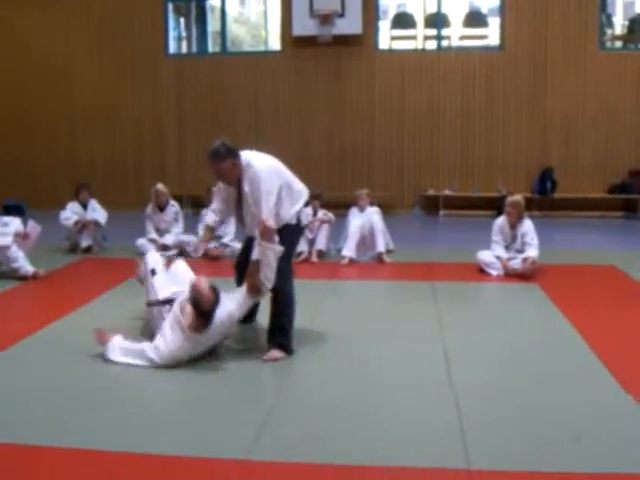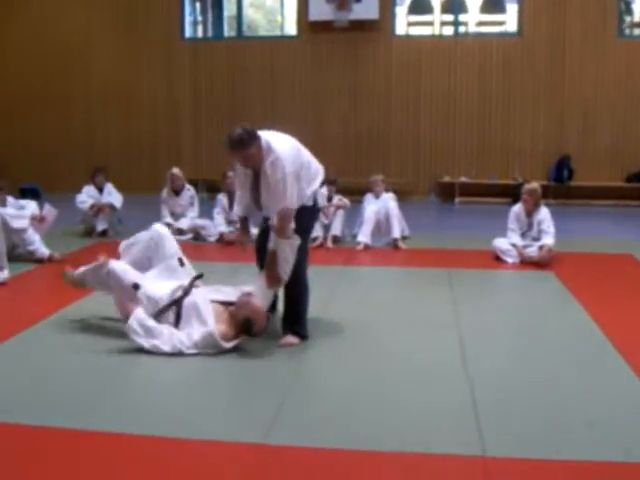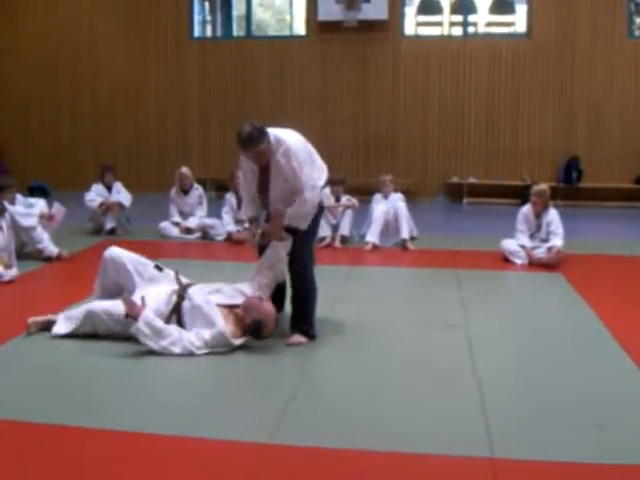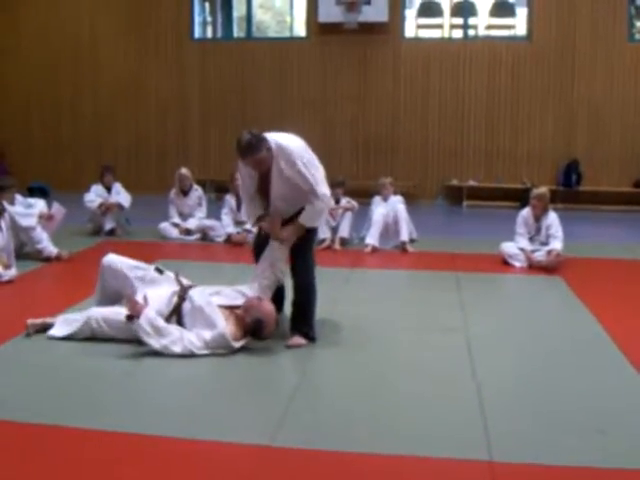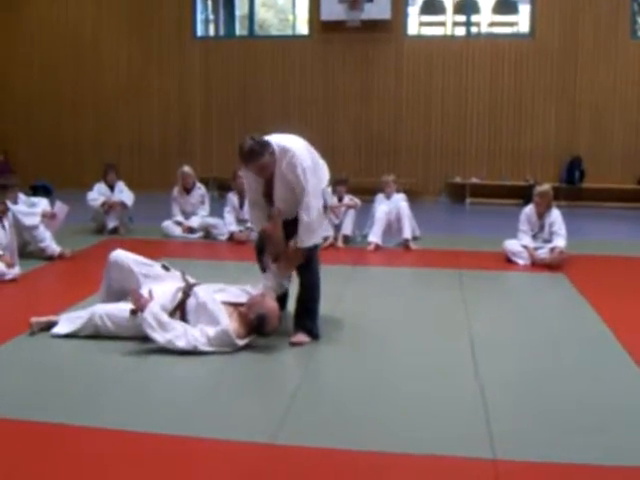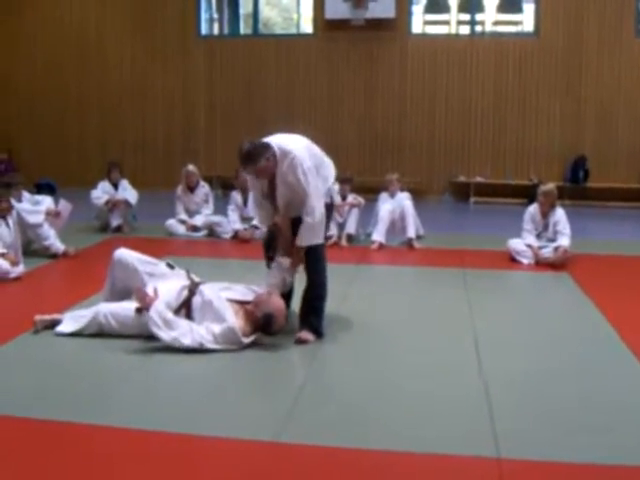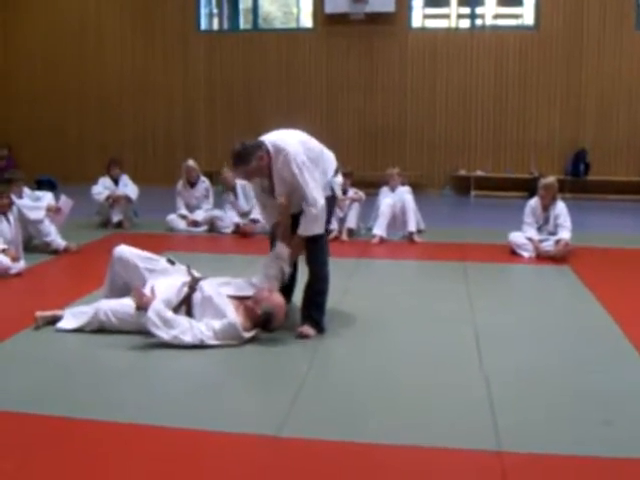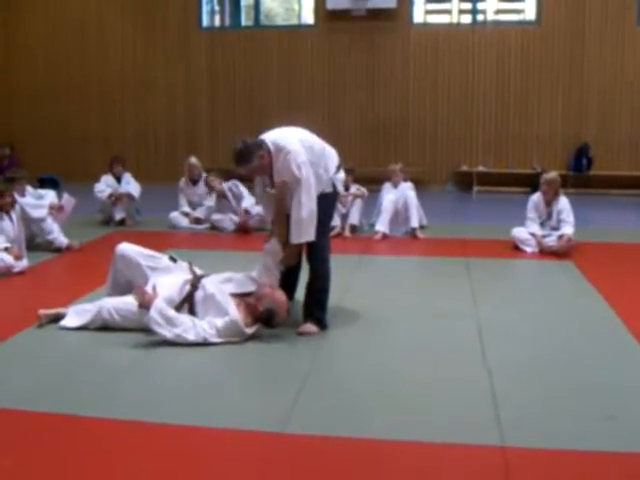
dt=0.3s
person 1, frame 1
left shoulder: (178, 343)
right shoulder: (225, 315)
left elbow: (151, 355)
right elbow: (262, 283)
left wrist: (113, 343)
right wrist: (266, 241)
left knee: (152, 258)
right knee: (177, 264)
person 1, frame 2
left shoulder: (212, 336)
right shoulder: (256, 299)
left elbow: (168, 341)
left wrist: (133, 315)
left hip: (166, 305)
right hip: (188, 285)
left knee: (111, 268)
right knee: (158, 231)
left ankle: (83, 277)
person 1, frame 3
left shoulder: (224, 335)
right shoulder: (248, 296)
left elbow: (180, 342)
right elbow: (268, 272)
left wrist: (142, 318)
right wrist: (278, 238)
left hip: (164, 313)
right hip: (178, 286)
left knee: (94, 312)
right knee: (113, 256)
left ankle: (54, 321)
right ankle: (107, 306)
person 1, frame 4
left shoulder: (223, 336)
right shoulder: (252, 298)
left elbow: (178, 343)
right elbow: (268, 276)
left wrist: (142, 316)
right wrist: (277, 239)
left hip: (161, 315)
right hip: (178, 287)
left knee: (94, 319)
right knee: (110, 263)
left ankle: (53, 323)
right ankle: (110, 308)
person 1, frame 5
left shoulder: (226, 333)
right shoulder: (254, 300)
left elbow: (180, 337)
right elbow: (272, 284)
left wrist: (147, 309)
left hip: (165, 311)
right hip: (183, 285)
left knee: (97, 316)
right knee: (118, 259)
left ankle: (56, 321)
right ankle: (112, 307)
person 1, frame 6
left shoulder: (233, 331)
right shoulder: (259, 297)
left elbow: (186, 335)
left wrist: (152, 308)
left hip: (168, 308)
right hip: (186, 283)
left knee: (102, 315)
right knee: (121, 258)
left ankle: (60, 319)
right ankle: (116, 305)
person 1, frame 7
left shoulder: (233, 326)
right shoulder: (260, 289)
left elbow: (187, 332)
right elbow: (274, 268)
left wrist: (151, 307)
left hip: (170, 306)
right hip: (186, 279)
left knee: (102, 311)
right knee: (121, 255)
left ankle: (61, 315)
right ankle: (117, 301)
person 1, frame 8
left shoulder: (234, 326)
right shoulder: (261, 285)
left elbow: (191, 336)
right elbow: (270, 255)
left wrist: (151, 306)
left hip: (177, 317)
left knee: (104, 314)
right knee: (123, 251)
left ankle: (67, 314)
right ankle: (120, 311)
person 2, frame 1
left shoulder: (261, 172)
right shoulder: (230, 174)
left elbow: (266, 223)
right elbow: (219, 205)
left wrist: (255, 267)
right wrist: (207, 234)
left hip: (288, 219)
right hip: (261, 224)
left knee: (279, 275)
right knee: (242, 266)
left ankle: (280, 343)
right ankle: (246, 316)
person 2, frame 2
left shoulder: (280, 155)
right shoulder: (246, 155)
left elbow: (286, 212)
right elbow: (244, 188)
left wrist: (274, 256)
right wrist: (242, 222)
left hip: (303, 199)
right hip: (274, 202)
left knee: (293, 259)
right knee: (262, 250)
left ankle: (295, 328)
right ankle: (266, 306)
person 2, frame 3
left shoulder: (291, 148)
right shoulder: (250, 155)
left elbow: (308, 196)
right elbow: (248, 191)
left wrist: (282, 227)
right wrist: (253, 220)
left hip: (307, 199)
right hip: (279, 203)
left knee: (299, 259)
right knee: (266, 250)
left ankle: (303, 328)
right ankle: (272, 307)
person 2, frame 4
left shoulder: (292, 152)
right shoulder: (248, 161)
left elbow: (322, 196)
right elbow: (248, 197)
left wrist: (296, 228)
right wrist: (261, 221)
left hip: (304, 204)
right hip: (275, 208)
left knee: (301, 263)
right knee: (262, 252)
left ankle: (303, 330)
person 2, frame 5
left shoulder: (296, 157)
right shoulder: (253, 163)
left elbow: (312, 208)
right elbow: (255, 203)
left wrist: (298, 251)
right wrist: (269, 239)
left hip: (310, 200)
right hip: (279, 205)
left knee: (306, 261)
right knee: (265, 251)
left ankle: (307, 327)
person 2, frame 6
left shoulder: (296, 158)
right shoulder: (258, 164)
left elbow: (314, 211)
right elbow: (261, 202)
left wrist: (299, 251)
right wrist: (278, 233)
left hip: (318, 195)
right hip: (285, 200)
left knee: (313, 257)
right knee: (273, 248)
left ankle: (311, 325)
person 2, frame 7
left shoulder: (291, 154)
right shoulder: (256, 160)
left elbow: (315, 203)
right elbow: (264, 199)
left wrist: (299, 241)
right wrist: (280, 229)
left hip: (321, 186)
right hip: (291, 193)
left knee: (316, 252)
right knee: (279, 243)
left ankle: (313, 320)
person 2, frame 8
left shoulder: (292, 155)
right shoulder: (258, 153)
left elbow: (305, 205)
right elbow: (265, 195)
left wrist: (294, 246)
right wrist: (277, 229)
left hip: (322, 182)
right hip: (295, 188)
left knee: (316, 249)
right knee: (283, 244)
left ankle: (315, 317)
